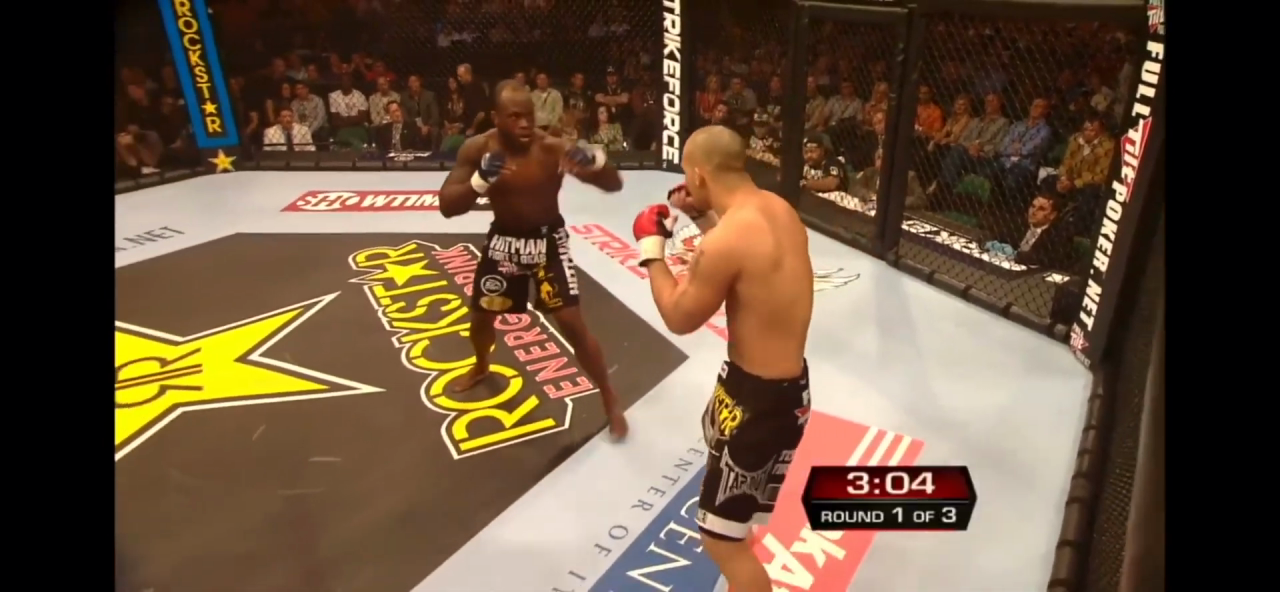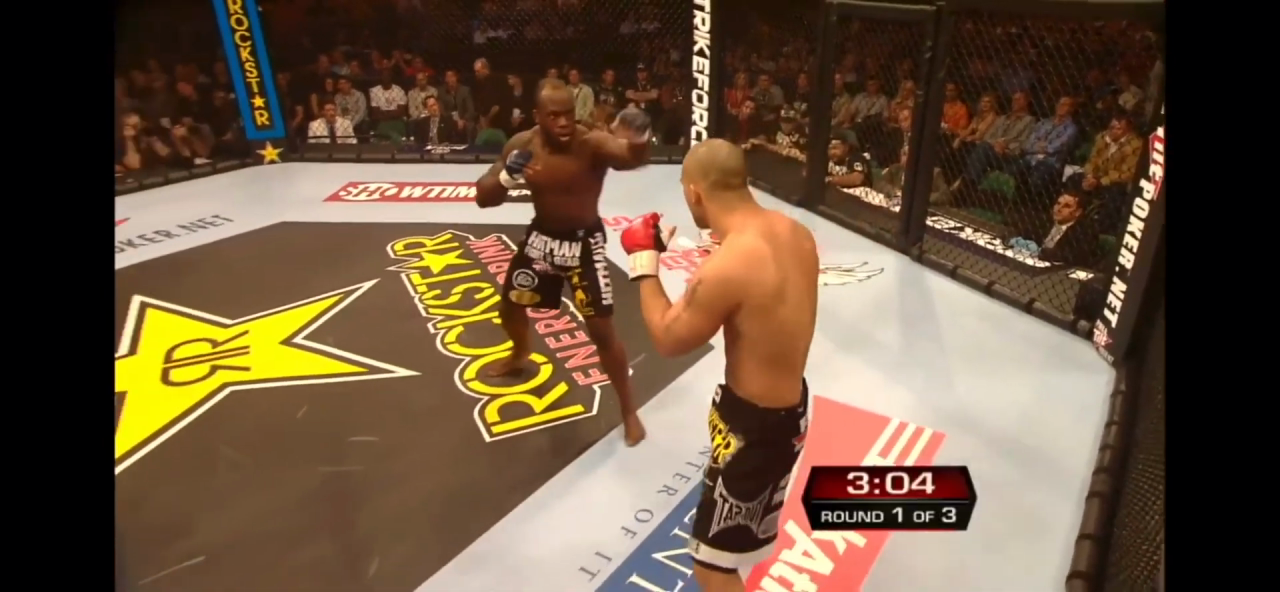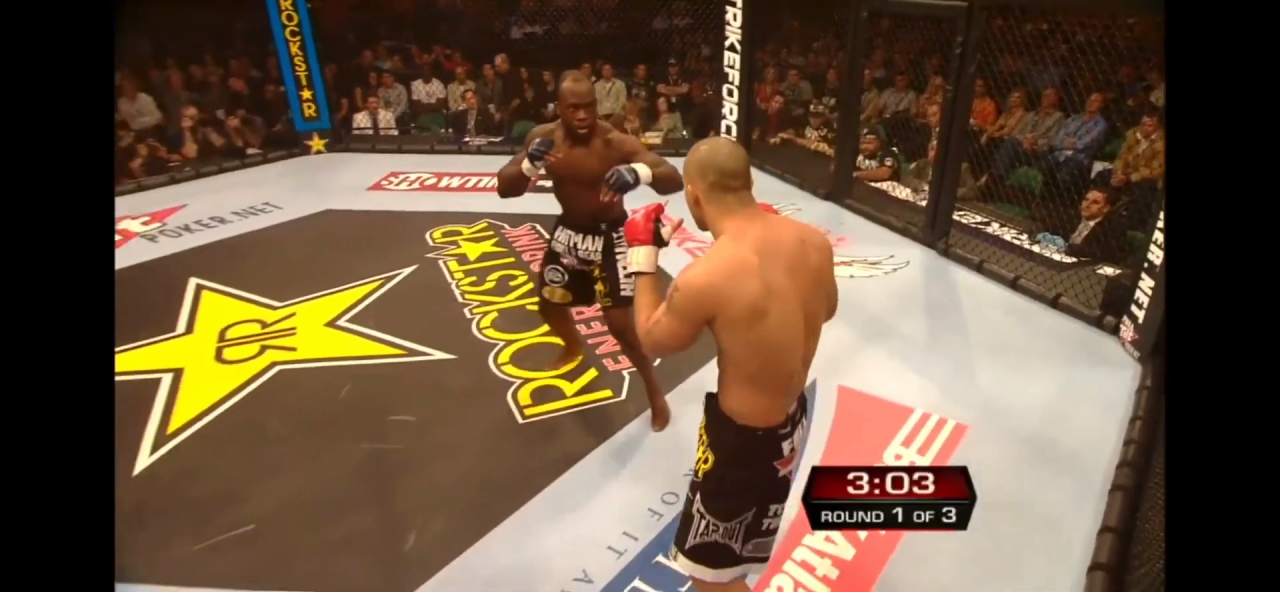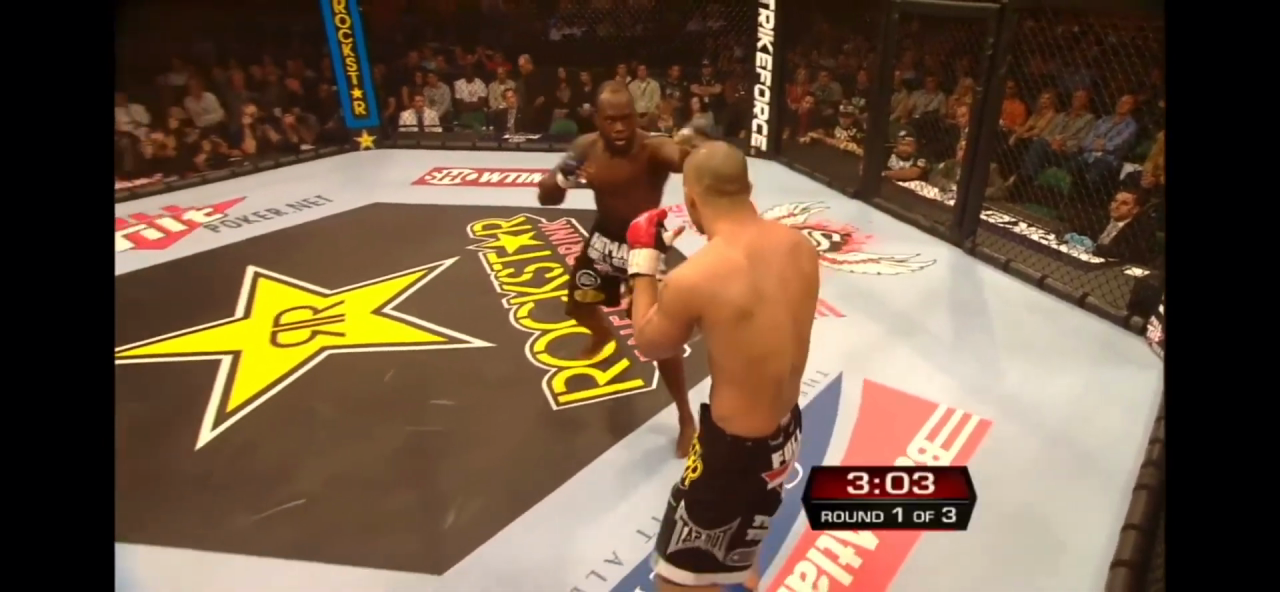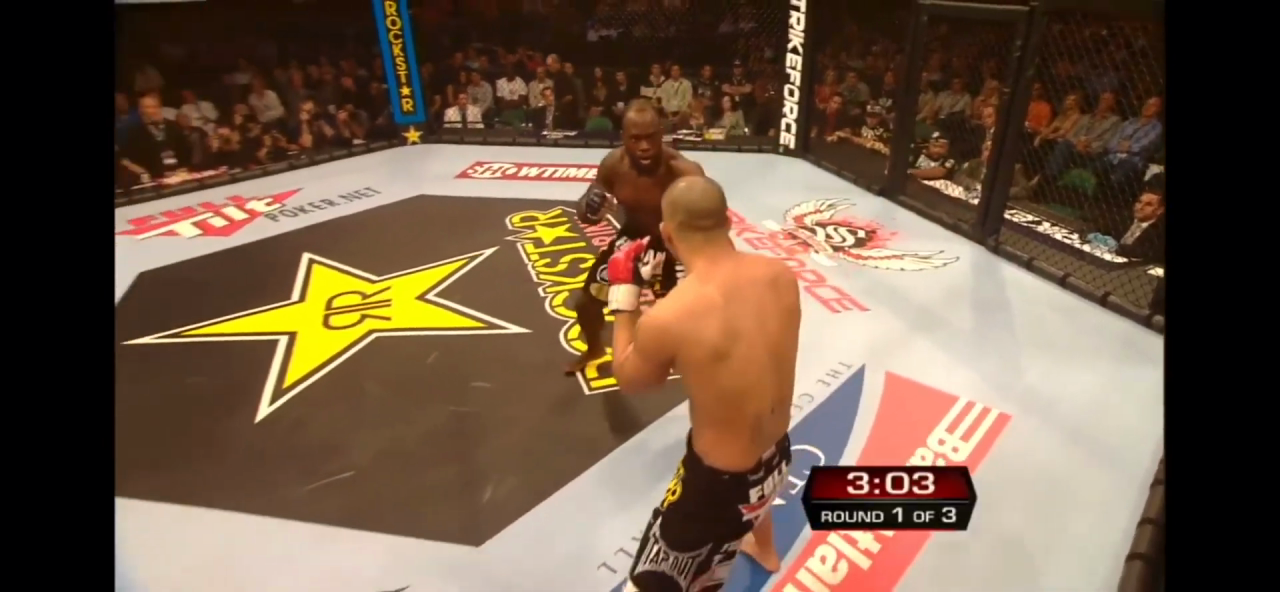
dt=0.2s
person 1, frame 1
left shoulder: (723, 243)
right shoulder: (780, 210)
left elbow: (679, 318)
left wrist: (651, 249)
right wrist: (708, 215)
left hip: (762, 397)
right hip: (785, 381)
left knee: (724, 539)
right knee: (718, 437)
right ankle: (727, 509)
person 1, frame 2
left shoulder: (723, 270)
right shoulder: (795, 231)
left elbow: (670, 340)
left wrist: (643, 265)
right wrist: (734, 235)
left hip: (756, 424)
right hip: (789, 405)
right ankle: (742, 523)
person 1, frame 3
left shoulder: (703, 279)
right shoulder: (811, 241)
left elbow: (654, 344)
left wrist: (642, 259)
left hip: (746, 440)
right hip: (792, 417)
person 1, frame 4
left shoulder: (692, 279)
right shoulder: (799, 245)
left elbow: (648, 342)
left wrist: (642, 261)
right wrist: (752, 227)
left hip: (736, 450)
right hip: (787, 428)
right knee: (749, 498)
person 1, frame 5
left shoulder: (666, 318)
right shoulder: (779, 275)
left elbow: (631, 378)
left wrist: (622, 294)
right wrist: (737, 258)
left hip: (715, 484)
right hip: (776, 457)
right ankle: (764, 548)
person 2, frame 1
left shoulder: (554, 148)
right shoulder: (478, 148)
left elbow: (612, 184)
right elbow: (448, 206)
left wrist: (595, 162)
right wrist: (480, 179)
left hip: (547, 239)
right hip: (503, 239)
left knee: (571, 325)
right knee: (482, 314)
left ankle: (610, 402)
right ankle: (480, 367)
person 2, frame 2
left shoulder: (593, 143)
right shoulder: (521, 144)
left elbow: (635, 159)
right elbow: (482, 198)
left wrist: (638, 136)
right wrist: (508, 175)
left hip: (586, 242)
right hip: (541, 236)
left knee: (601, 330)
right knee: (511, 309)
left ankle: (628, 411)
right ankle: (519, 354)
person 2, frame 3
left shoulder: (616, 143)
right shoulder: (546, 136)
left elbow: (673, 181)
right elbow: (505, 188)
left wrist: (639, 172)
right wrist: (530, 163)
left hip: (610, 237)
right hip: (568, 232)
left knee: (623, 325)
right knee: (551, 307)
left ankle: (656, 398)
right ankle: (573, 347)
person 2, frame 4
left shoulder: (652, 148)
right shoulder: (585, 148)
right elbow: (545, 197)
left wrist: (693, 145)
right wrist: (563, 178)
right hip: (605, 237)
right knee: (579, 305)
left ankle: (687, 420)
right ankle: (604, 336)
person 2, frame 5
left shoulder: (680, 169)
right shoulder: (612, 165)
right elbow: (588, 217)
right wrist: (591, 209)
left hip: (668, 251)
right hip: (630, 240)
right knee: (587, 302)
right ankle: (594, 350)
